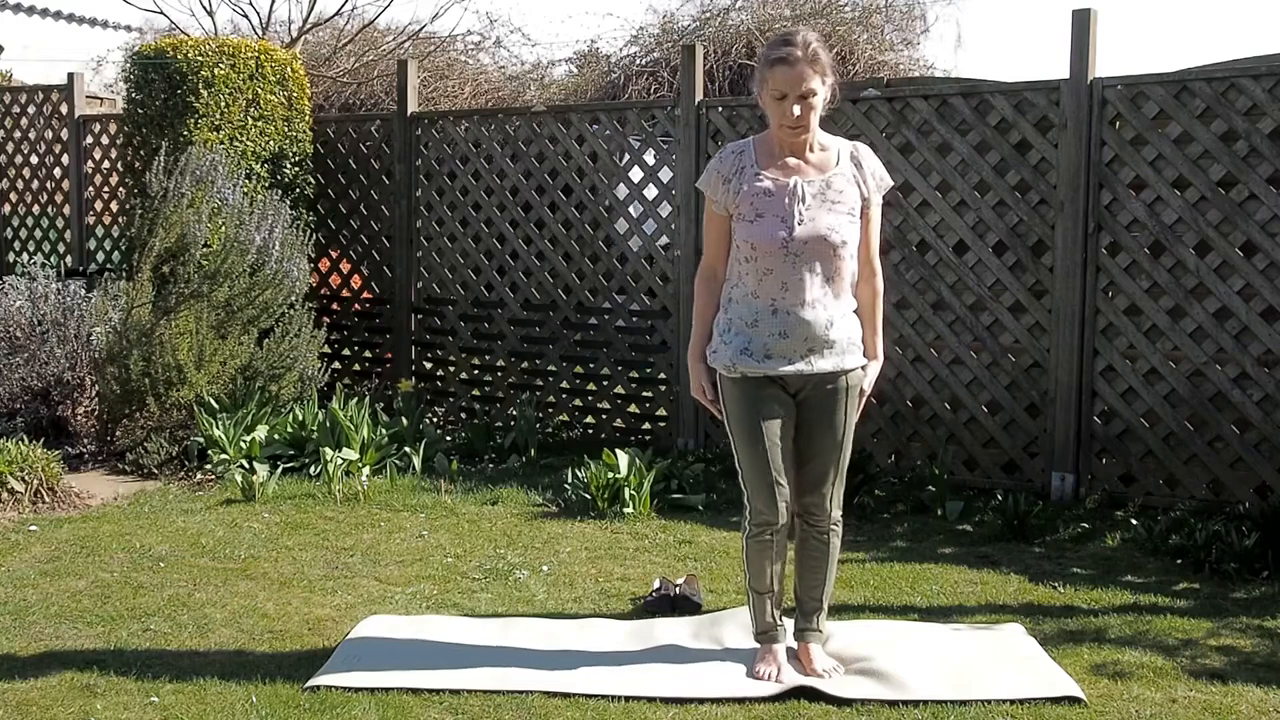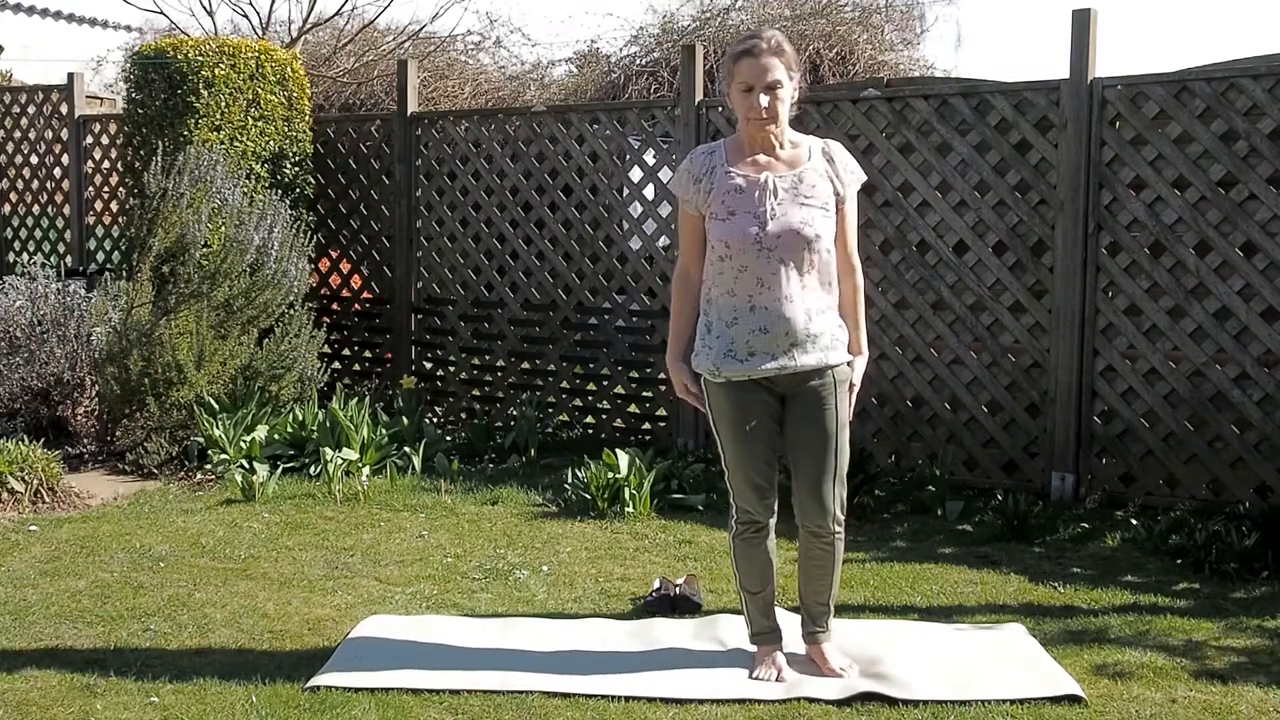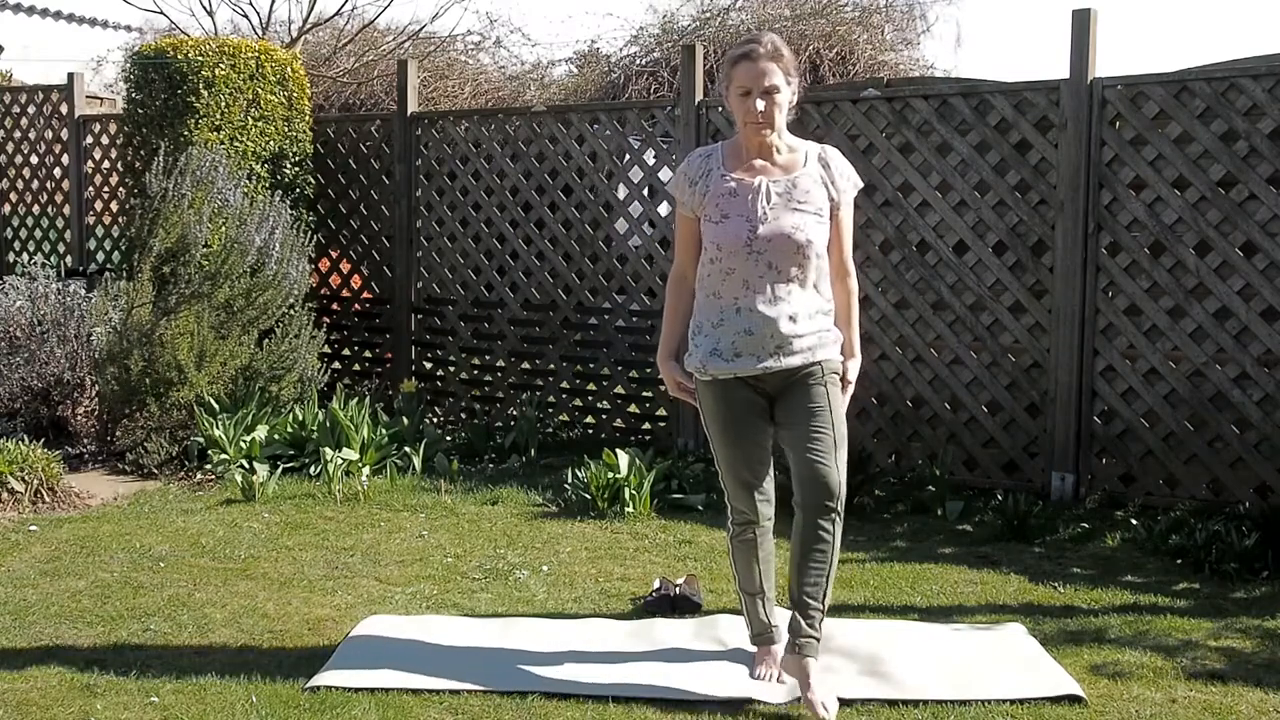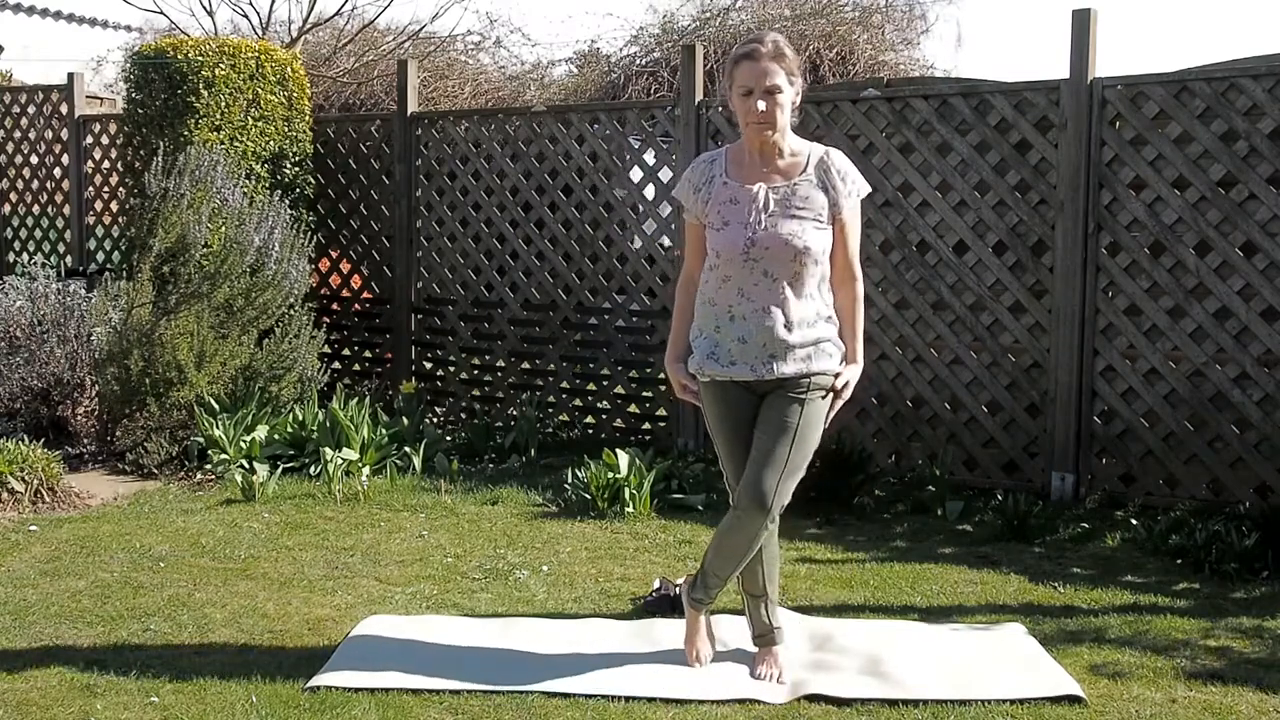
dt=1s
person 1, frame 1
left shoulder: (857, 166)
right shoulder: (733, 167)
left elbow: (868, 272)
right elbow: (712, 270)
left wrist: (873, 354)
right wrist: (697, 355)
left hip: (833, 365)
right hip: (750, 367)
left knee: (822, 511)
right knee: (768, 511)
left ankle: (811, 636)
right ankle: (768, 638)
person 1, frame 2
left shoulder: (830, 162)
right shoulder: (703, 170)
left elbow: (848, 266)
right elbow: (689, 272)
left wrist: (859, 350)
right wrist: (676, 356)
left hip: (818, 363)
right hip: (734, 369)
left knee: (824, 512)
right knee: (753, 511)
left ankle: (818, 633)
right ankle: (765, 640)
person 1, frame 3
left shoulder: (827, 168)
right shoulder: (700, 172)
left elbow: (842, 271)
right elbow: (684, 272)
left wrist: (852, 351)
right wrist: (668, 354)
left hip: (808, 361)
right hip: (725, 366)
left knee: (824, 490)
right knee: (750, 508)
left ankle: (802, 648)
right ankle: (764, 639)
person 1, frame 4
left shoulder: (830, 173)
right shoulder: (705, 176)
left elbow: (847, 276)
right elbow: (692, 275)
left wrist: (853, 357)
right wrist: (675, 353)
left hip: (804, 367)
right hip: (722, 367)
left knee: (762, 501)
right knee: (753, 503)
left ankle: (697, 593)
right ankle: (767, 636)
